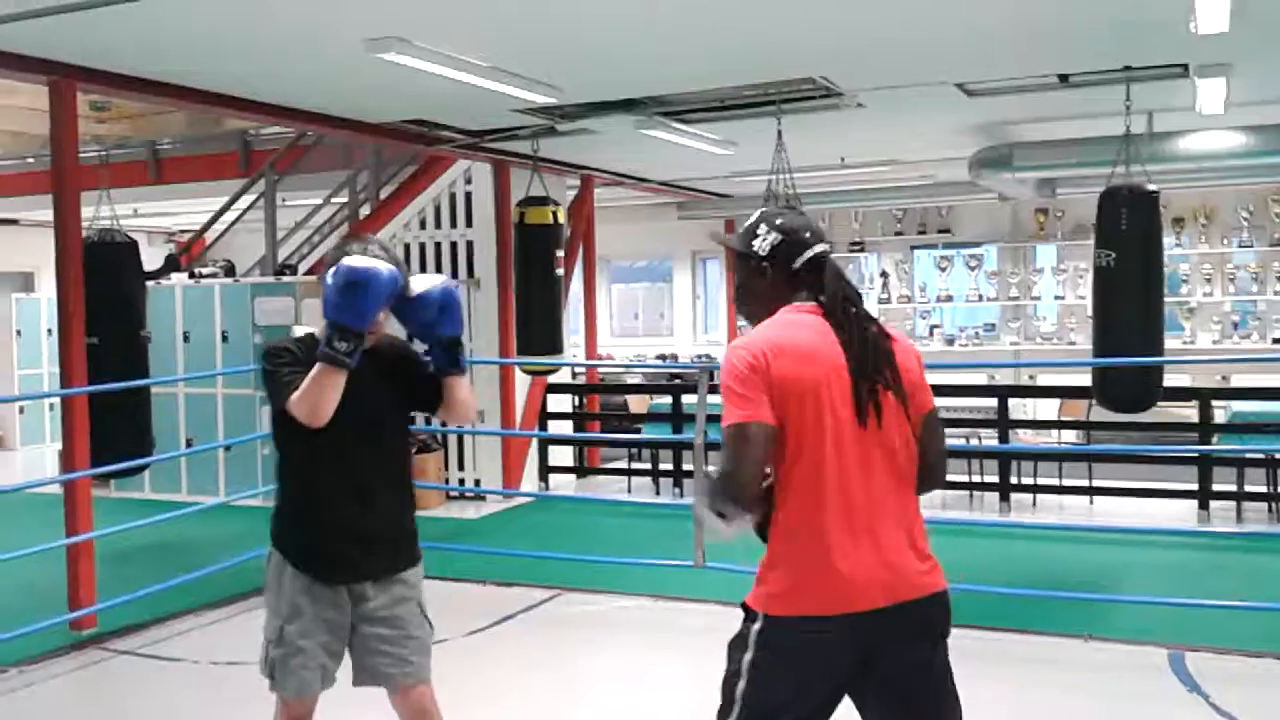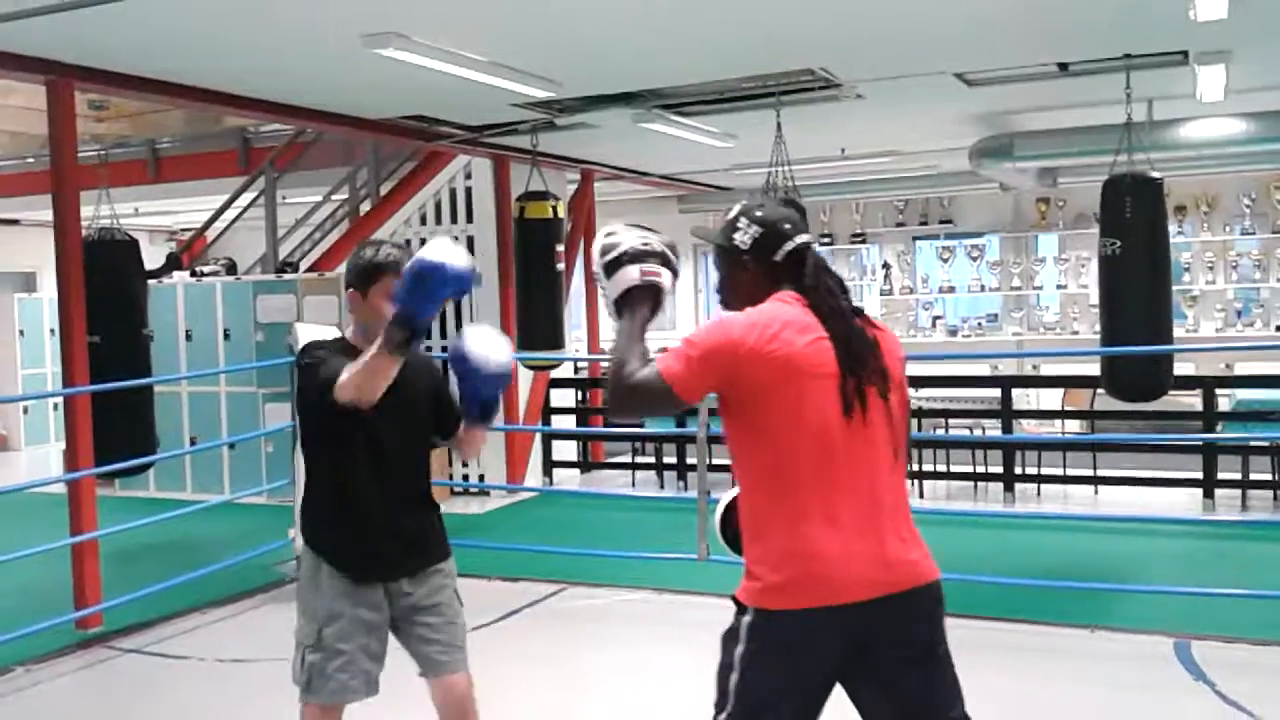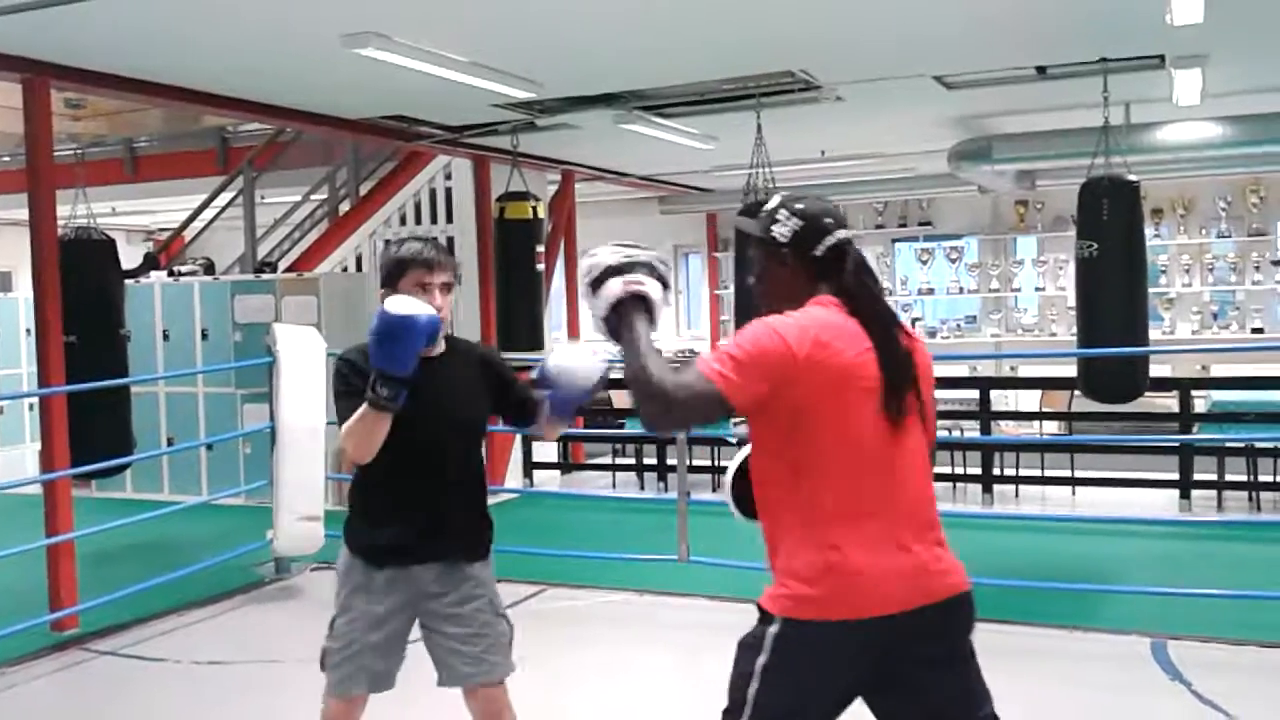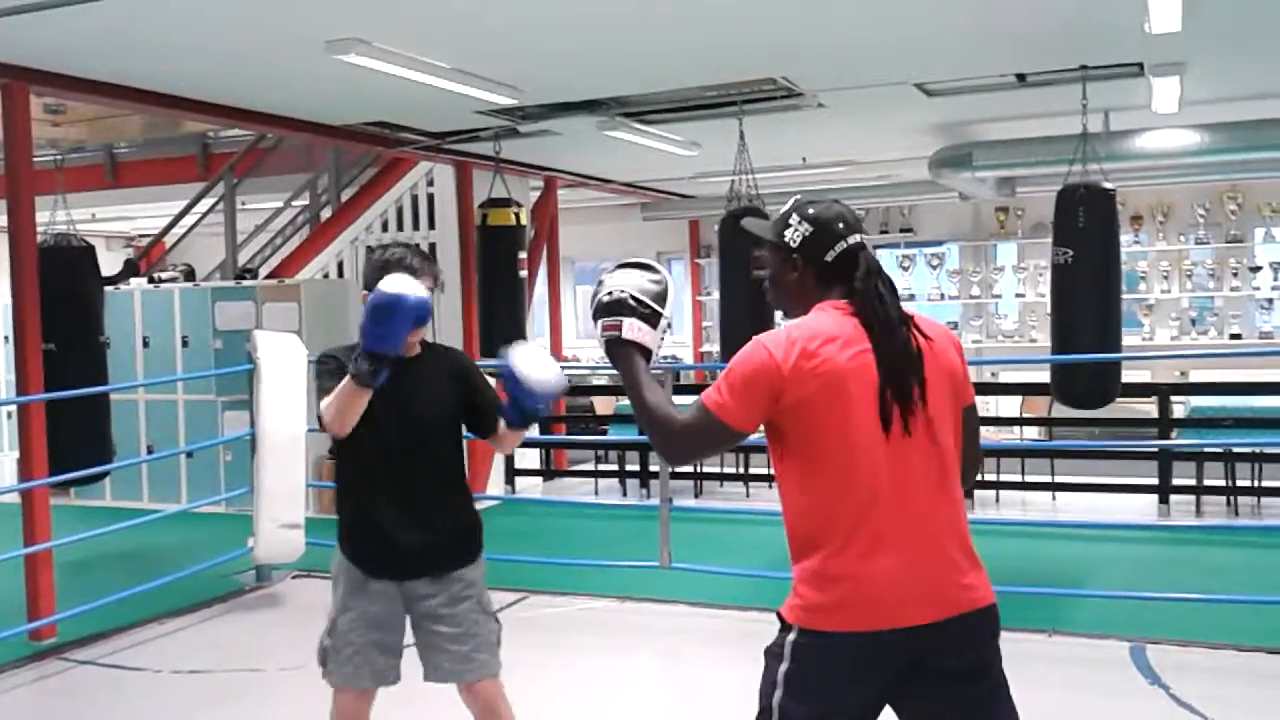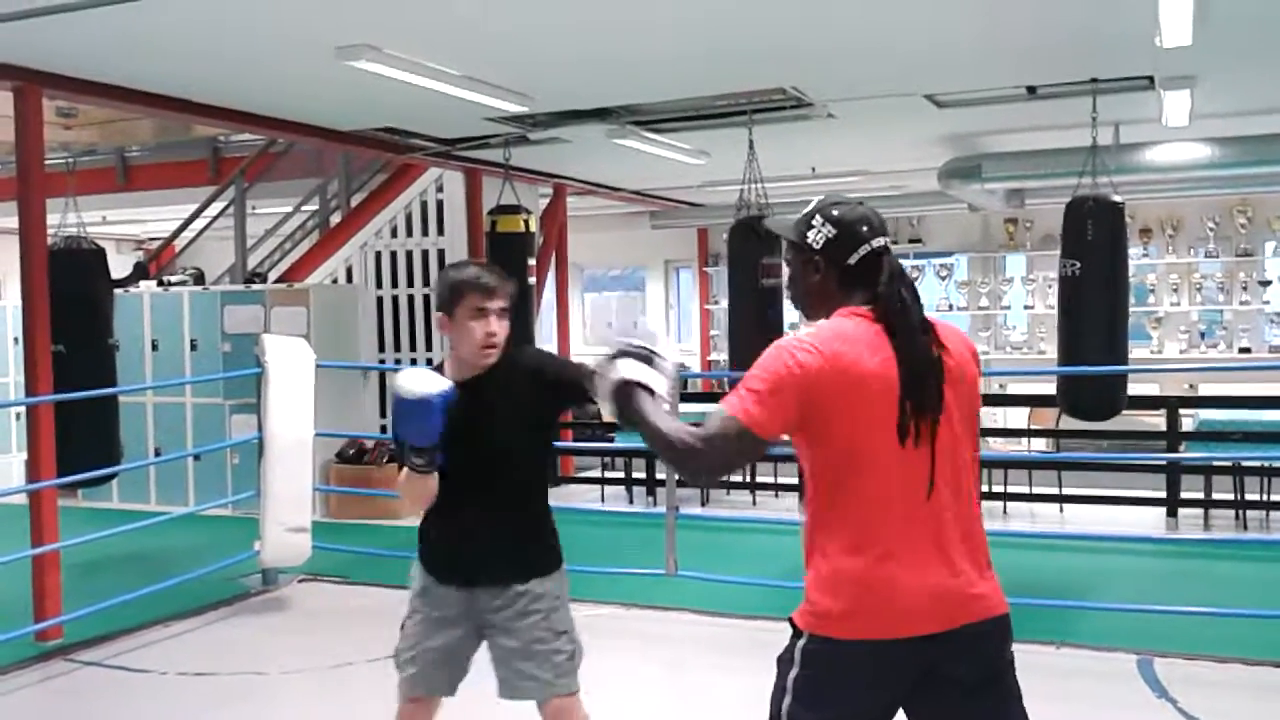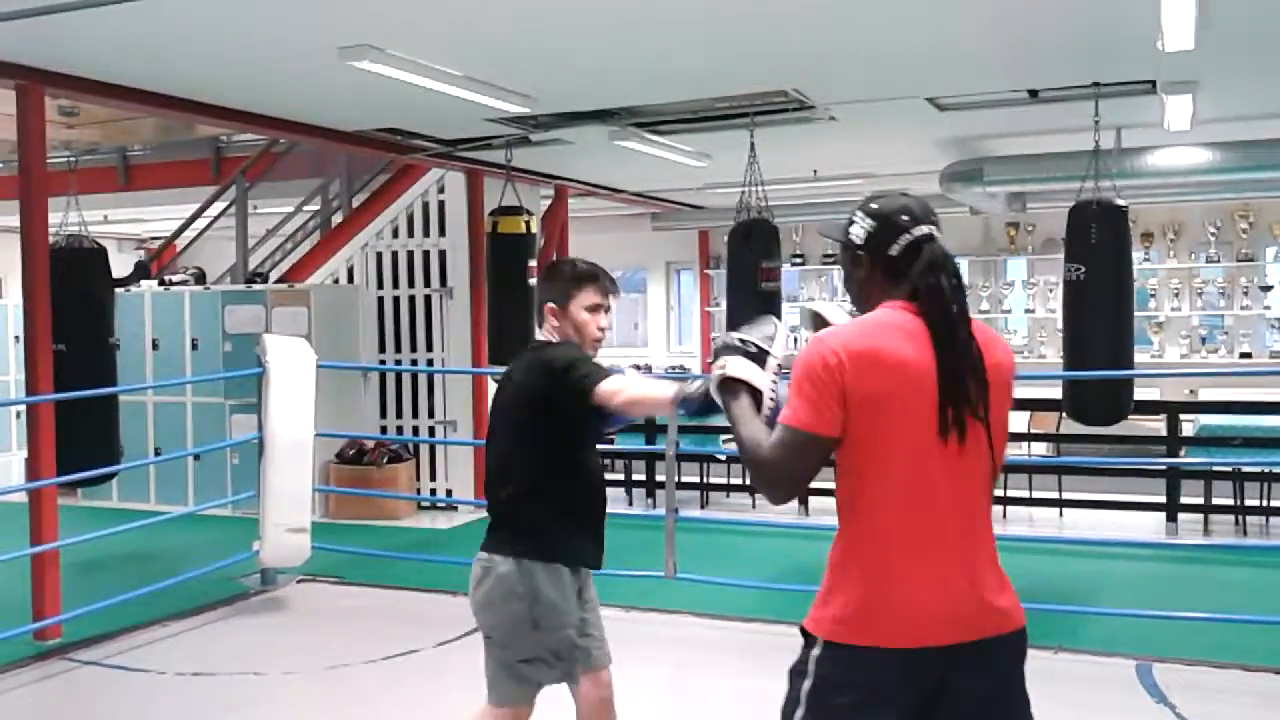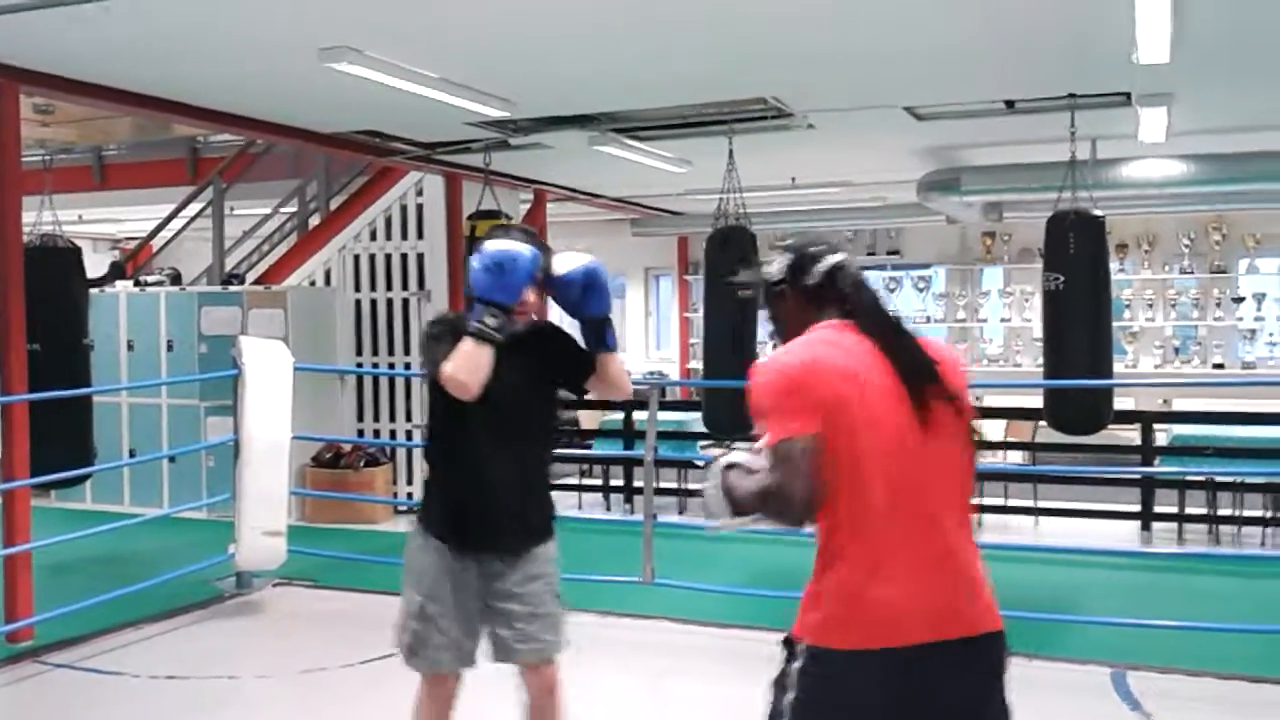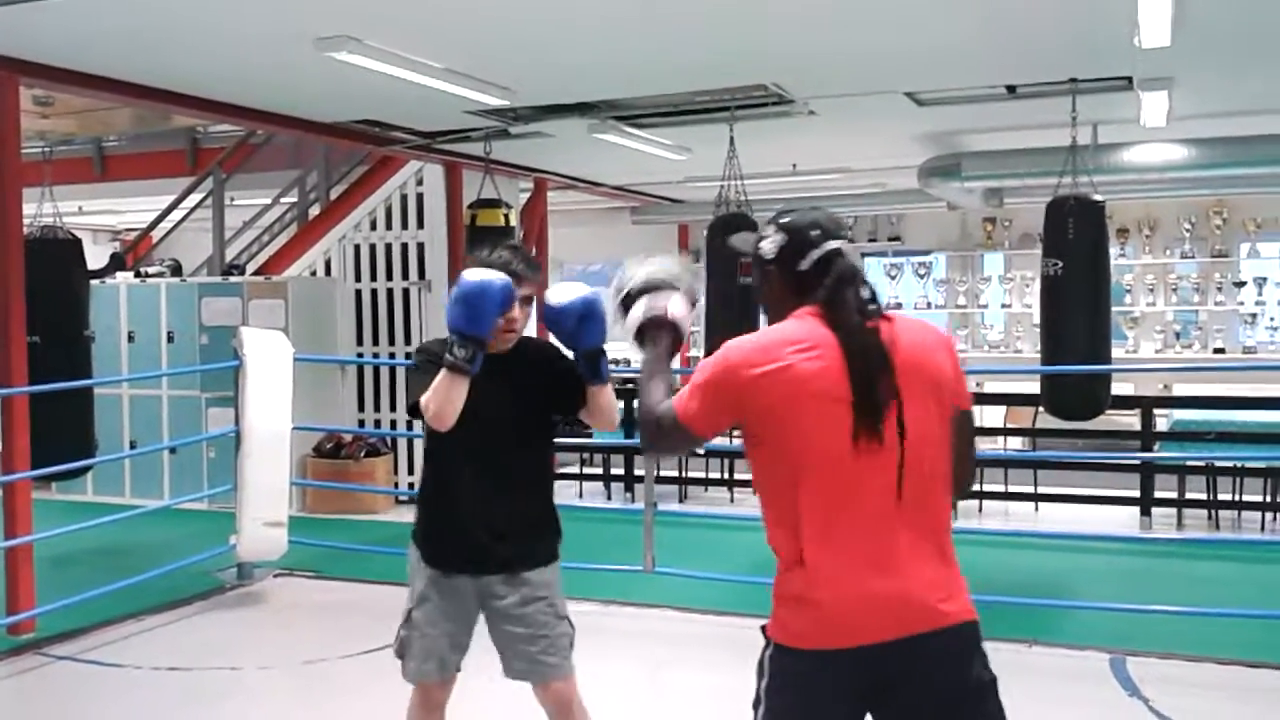
dt=0.5s
person 1, frame 1
left shoulder: (756, 354)
right shoulder: (893, 347)
left elbow: (743, 487)
right elbow: (930, 470)
left wrist: (720, 500)
left hip: (809, 608)
right hip: (912, 594)
person 1, frame 2
left shoulder: (735, 338)
right shoulder: (876, 337)
left elbow: (626, 397)
left wrist: (634, 304)
left hip: (797, 600)
right hip: (905, 585)
person 1, frame 3
left shoulder: (778, 343)
right shoulder: (904, 342)
left elbow: (665, 409)
left wrist: (630, 317)
left hip: (823, 610)
right hip: (933, 597)
person 1, frame 4
left shoulder: (779, 355)
right shoulder: (940, 342)
left elbow: (677, 443)
right elbow: (965, 464)
left wrist: (628, 350)
left hip: (841, 620)
right hip: (957, 608)
person 1, frame 5
left shoulder: (802, 359)
right shoulder: (955, 348)
left elbow: (700, 456)
left wrist: (634, 392)
left hip: (855, 626)
right hip: (970, 616)
person 1, frame 6
left shoulder: (837, 350)
right shoulder: (991, 352)
left elbow: (778, 480)
left wrist: (738, 390)
left hip: (869, 634)
right hip: (986, 627)
person 1, frame 7
left shoulder: (789, 369)
right shoulder: (936, 358)
left elbow: (797, 499)
left wrist: (735, 481)
left hip: (852, 638)
right hip: (967, 627)
person 1, frame 8
left shoulder: (747, 363)
right shoulder: (931, 344)
left elbow: (658, 433)
right elbow: (959, 481)
left wrist: (656, 336)
left hip: (818, 634)
right hip: (938, 623)
person 2, frame 1
left shoulder: (397, 357)
right shoulder: (287, 356)
left elbow: (461, 413)
right elbow: (313, 413)
left wrist: (446, 344)
right wrist: (343, 336)
left hip: (389, 559)
right hip: (308, 560)
person 2, frame 2
left shoulder: (422, 370)
right shoulder: (318, 359)
left elbow: (464, 446)
right elbow: (360, 389)
left wrist: (481, 403)
right wrist: (405, 324)
left hip: (421, 558)
right hip: (341, 562)
person 2, frame 3
left shoulder: (477, 363)
right shoulder: (357, 365)
left elbow: (540, 420)
right elbow: (357, 451)
left wrist: (563, 399)
right wrist: (383, 384)
left hip: (458, 557)
right hip: (377, 557)
person 2, frame 4
left shoulder: (451, 367)
right shoulder: (339, 364)
left elbow: (501, 438)
right elbow: (336, 423)
left wrist: (524, 409)
right wrist: (373, 357)
left hip: (449, 560)
right hip: (368, 562)
person 2, frame 5
left shoulder: (533, 371)
right shoulder: (420, 396)
left elbow: (600, 390)
right elbow: (418, 500)
right wrist: (420, 446)
left hip: (529, 577)
right hip: (446, 577)
person 2, frame 6
left shoulder: (537, 371)
right shoulder: (554, 364)
right elbow: (624, 396)
left wrist: (590, 423)
right wrist: (700, 394)
left hip: (554, 561)
right hip: (526, 565)
person 2, frame 7
left shoulder: (546, 341)
right shoulder: (447, 332)
left elbow: (617, 389)
right elbow: (463, 384)
left wrist: (595, 320)
right wrist: (491, 311)
left hip: (524, 537)
right hip: (449, 535)
left knee: (540, 670)
person 2, frame 8
left shoulder: (542, 360)
right shoulder: (435, 357)
left elbow: (606, 420)
right elbow: (439, 417)
left wrist: (591, 353)
right wrist: (466, 343)
left hip: (526, 559)
right hip: (444, 556)
